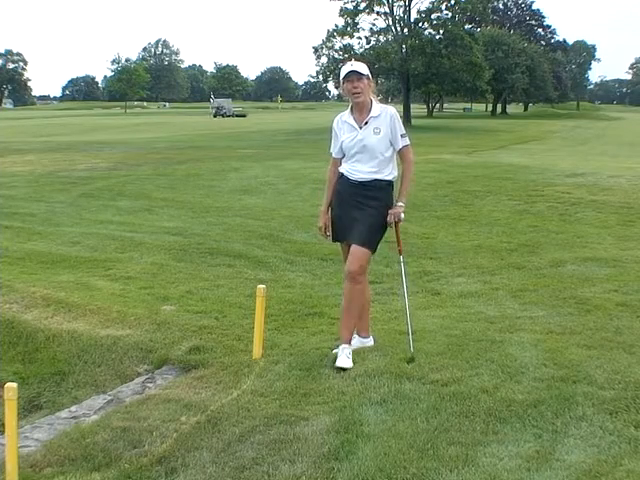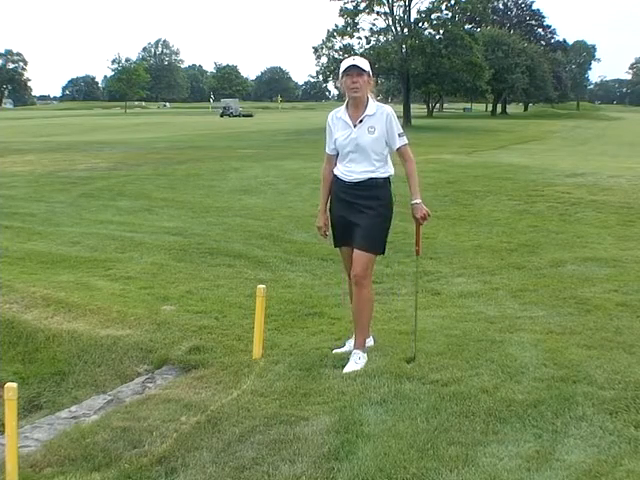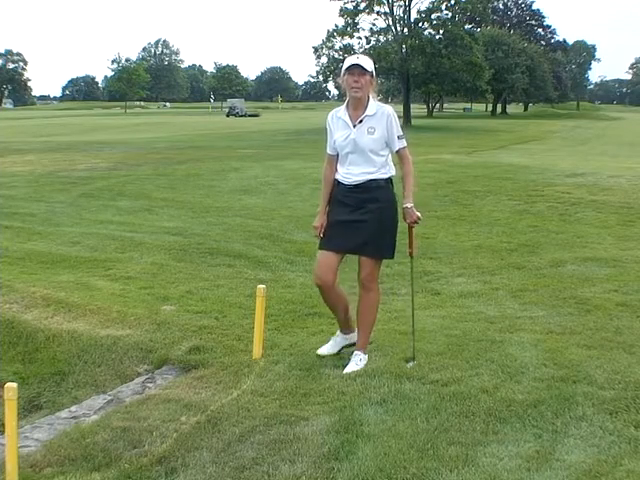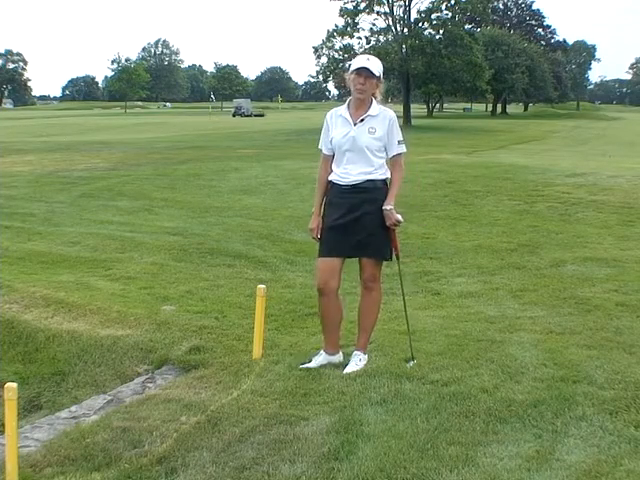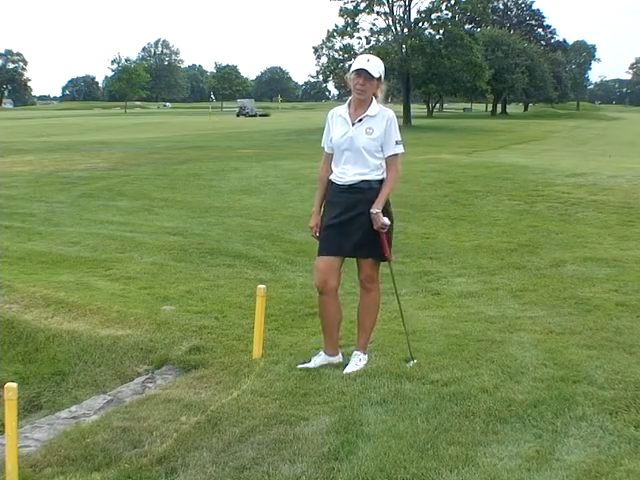
dt=0.5s
person 1, frame 1
left shoulder: (389, 115)
right shoulder: (340, 122)
left elbow: (408, 159)
right elbow: (334, 166)
left wrist: (400, 203)
right wrist: (325, 208)
left hip: (376, 197)
right hip: (345, 195)
left knee: (354, 270)
right knee: (355, 270)
left ankle: (345, 344)
right ankle: (363, 335)
person 1, frame 2
left shoulder: (384, 114)
right shoulder: (334, 118)
left elbow: (406, 157)
right elbow: (329, 165)
left wrist: (416, 199)
right wrist: (322, 208)
left hip: (374, 196)
right hip: (342, 197)
left knee: (361, 275)
right knee: (352, 274)
left ankle: (359, 349)
right ankle: (363, 334)
person 1, frame 3
left shoulder: (385, 114)
right shoulder: (334, 118)
left elbow: (405, 159)
right elbow: (330, 166)
left wrist: (408, 203)
right wrist: (322, 210)
left hip: (376, 199)
right hip: (343, 199)
left knee: (367, 280)
right knee: (323, 278)
left ankle: (361, 350)
right ankle: (346, 330)
person 1, frame 4
left shoulder: (386, 117)
right shoulder: (333, 117)
left elbow: (397, 167)
right elbow: (325, 166)
left wrist: (390, 205)
right wrist: (316, 211)
left hip: (372, 200)
right hip: (338, 201)
left knee: (370, 280)
right knee: (325, 284)
left ankle: (361, 351)
right ankle: (330, 351)
person 1, frame 5
left shoulder: (386, 117)
right shoulder: (334, 116)
left elbow: (393, 169)
right elbow: (326, 165)
left wrist: (378, 208)
right wrist: (316, 210)
left hip: (369, 200)
right hip: (337, 201)
left knee: (368, 281)
right knee: (324, 282)
left ankle: (360, 351)
right ankle: (330, 352)
